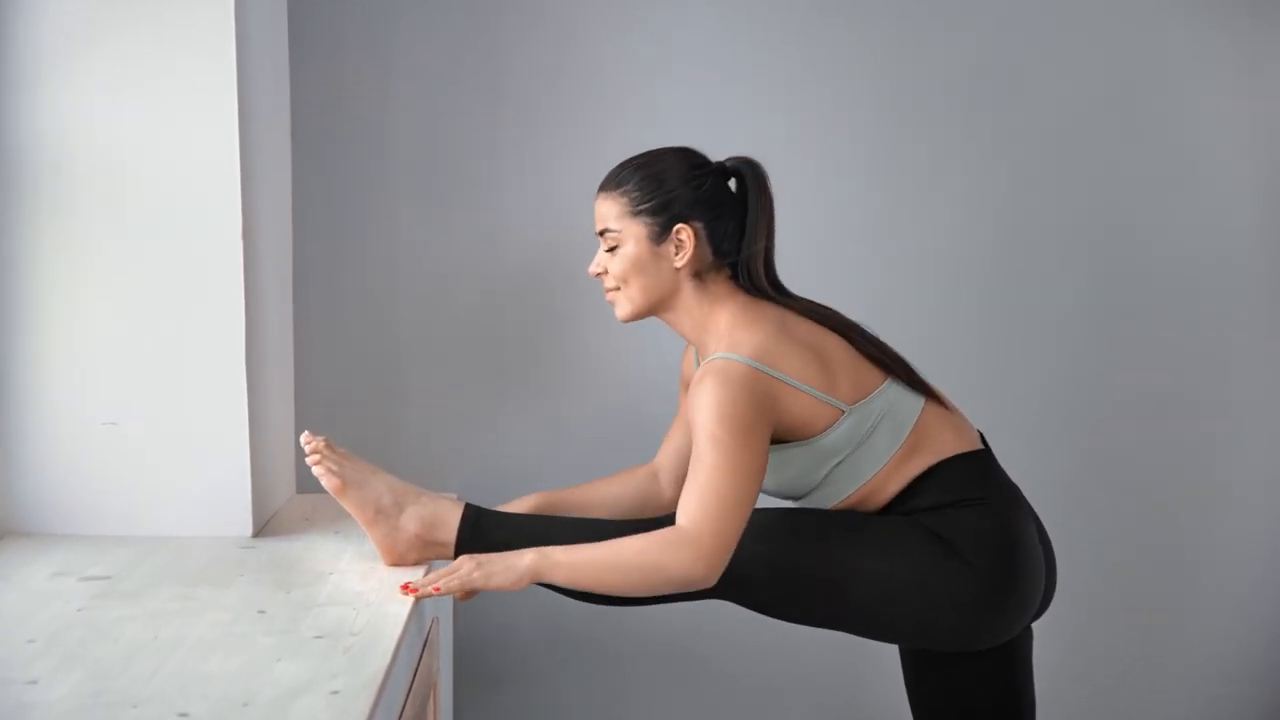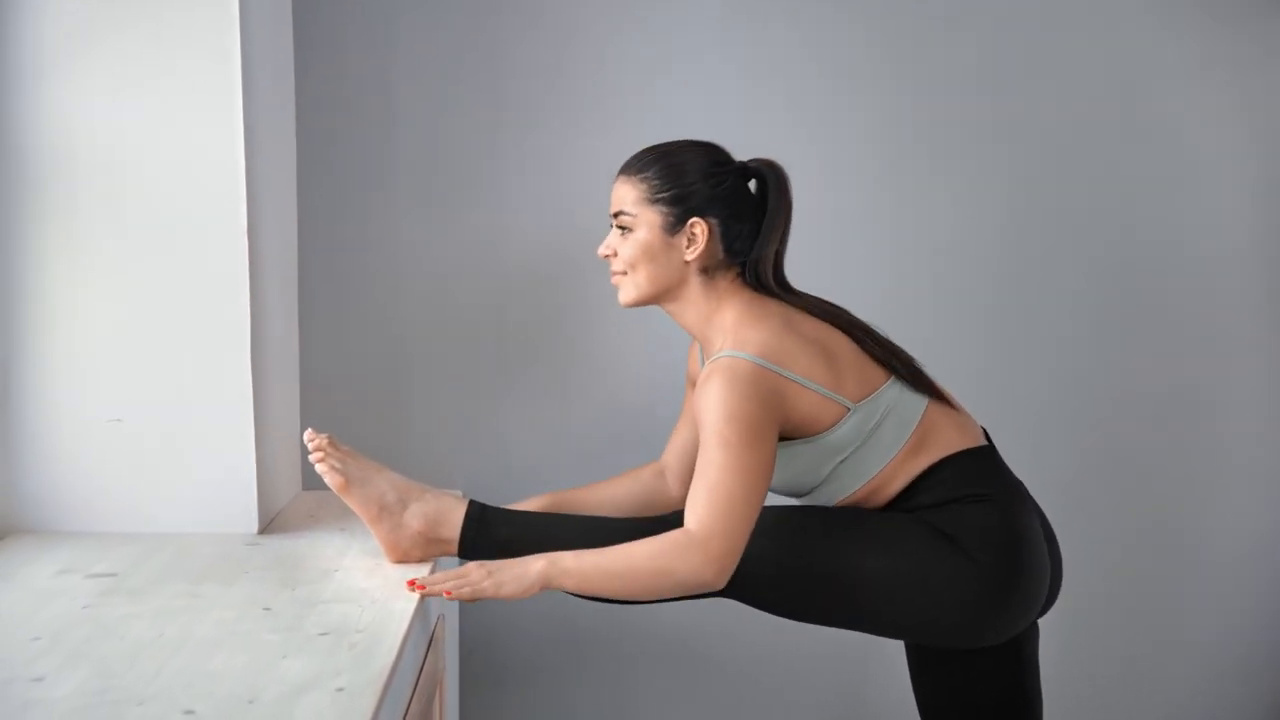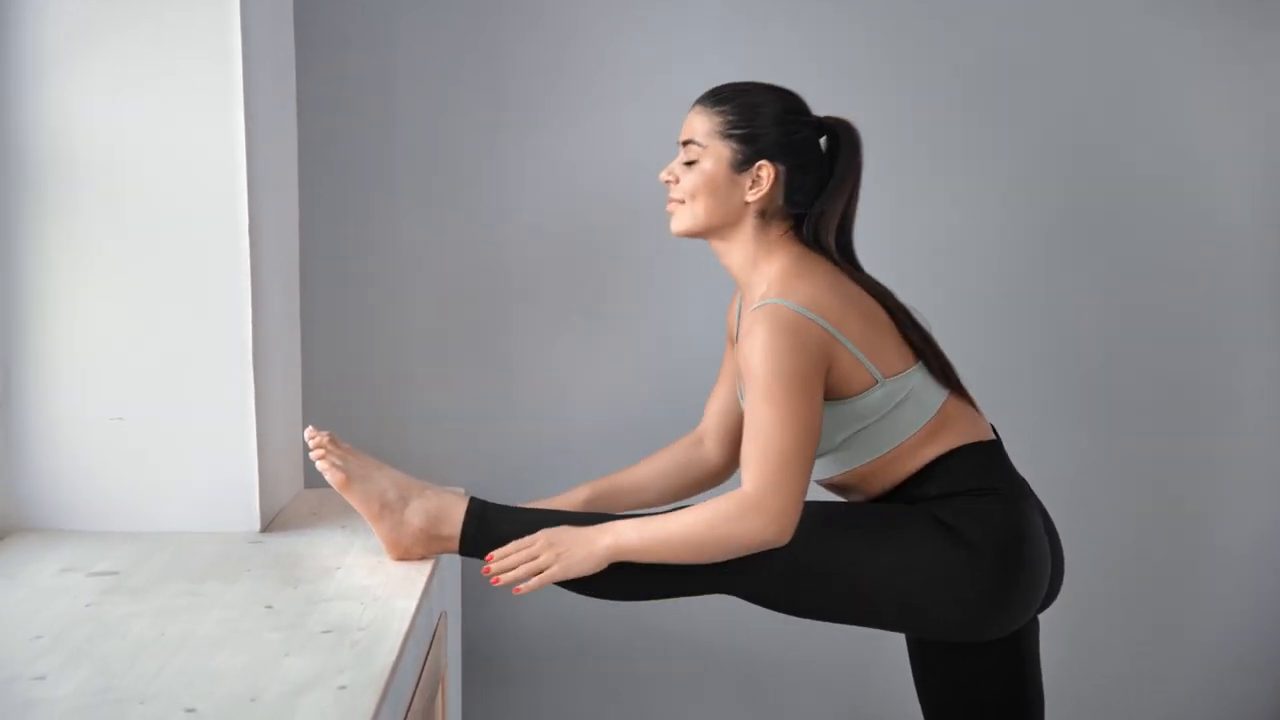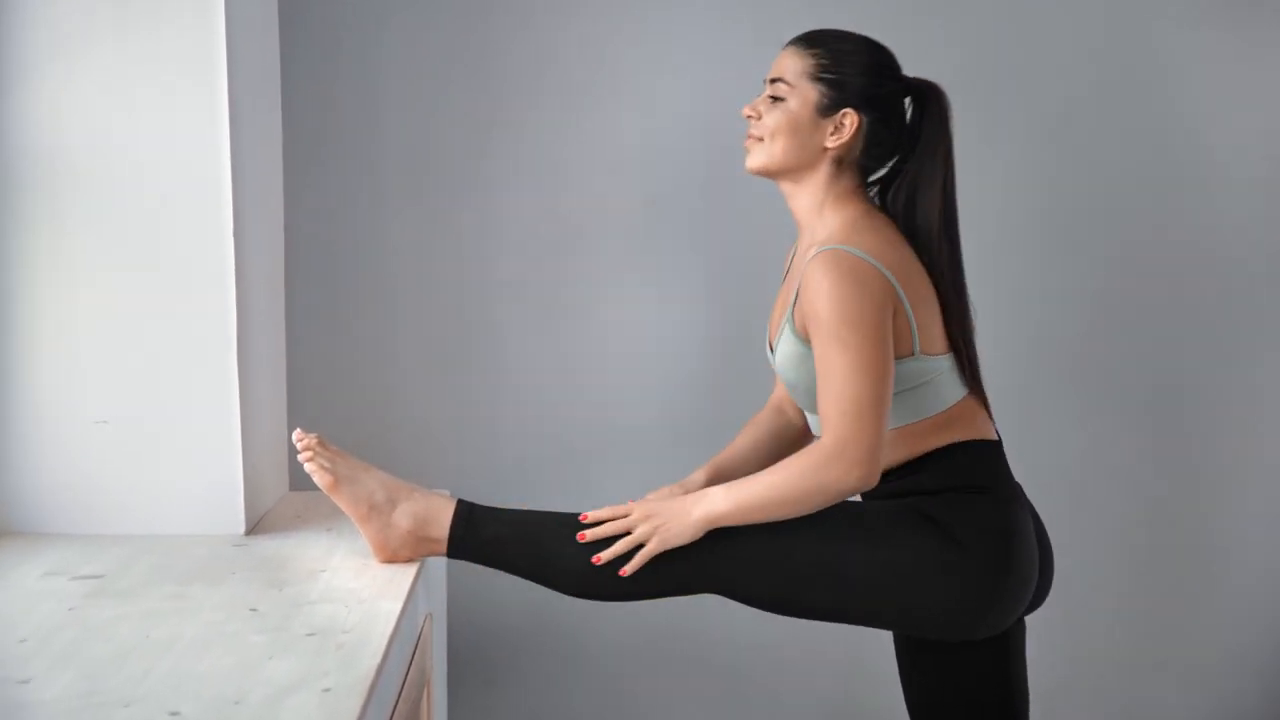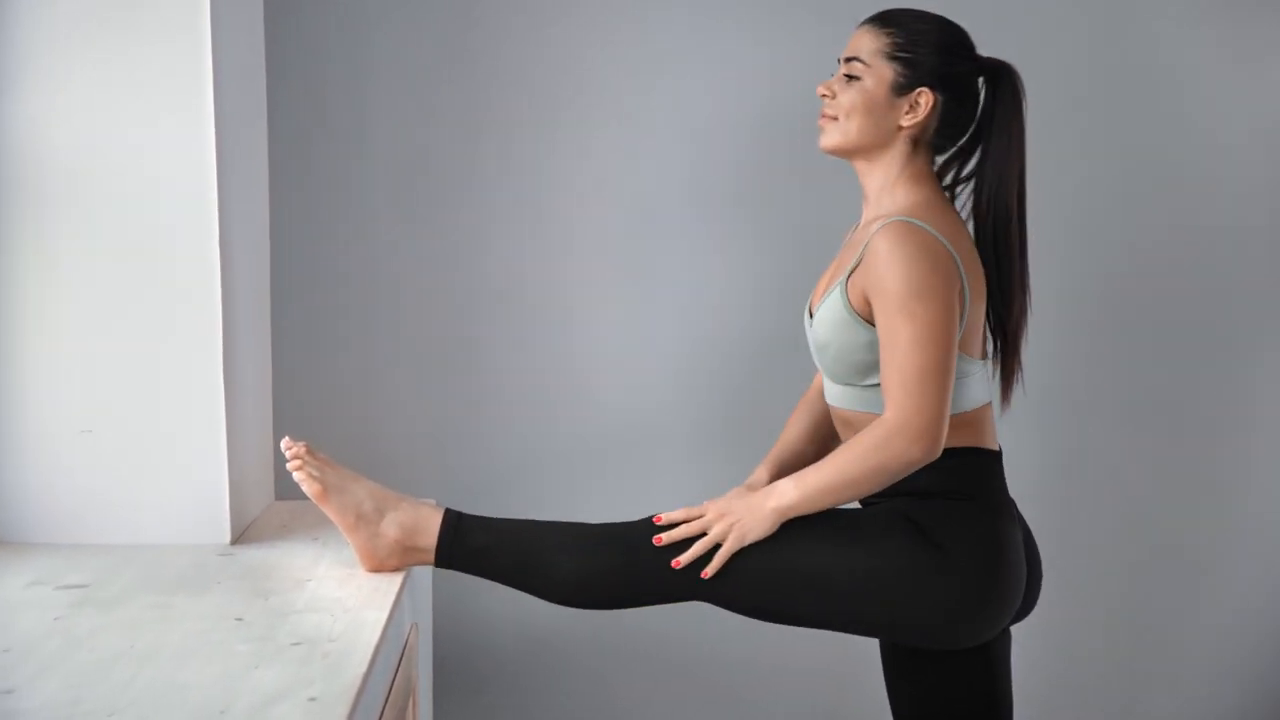
dt=0.3s
person 1, frame 1
left shoulder: (738, 368)
right shoulder: (719, 337)
left elbow: (696, 555)
right elbow: (665, 482)
left wrist: (527, 562)
right wrist: (524, 513)
left hip: (964, 559)
right hip: (981, 557)
left knee: (721, 550)
person 1, frame 2
left shoulder: (743, 367)
right shoulder: (725, 333)
left elbow: (705, 559)
right elbow: (672, 480)
left wrist: (535, 568)
right wrist: (531, 515)
left hip: (970, 555)
right hip: (986, 555)
left knee: (713, 547)
left ankle: (445, 525)
person 1, frame 3
left shoulder: (783, 315)
right shoulder: (762, 291)
left elbow: (764, 515)
right elbow: (712, 449)
left wrist: (602, 542)
right wrist: (578, 502)
left hip: (970, 548)
right hip: (979, 547)
left knee: (724, 551)
left ankle: (448, 521)
person 1, frame 4
left shoulder: (841, 265)
right shoulder: (828, 242)
left elbow: (848, 460)
right elbow: (794, 412)
left wrist: (702, 509)
right wrist: (702, 482)
left hip: (956, 545)
right hip: (968, 546)
left knee: (711, 554)
left ankle: (434, 525)
person 1, frame 5
left shoulder: (906, 241)
right shoulder: (891, 224)
left elbow: (913, 433)
right elbow: (840, 385)
left wrist: (769, 506)
right wrist: (764, 480)
left hip: (945, 548)
right hip: (956, 550)
left knee: (684, 552)
left ankle: (418, 534)
